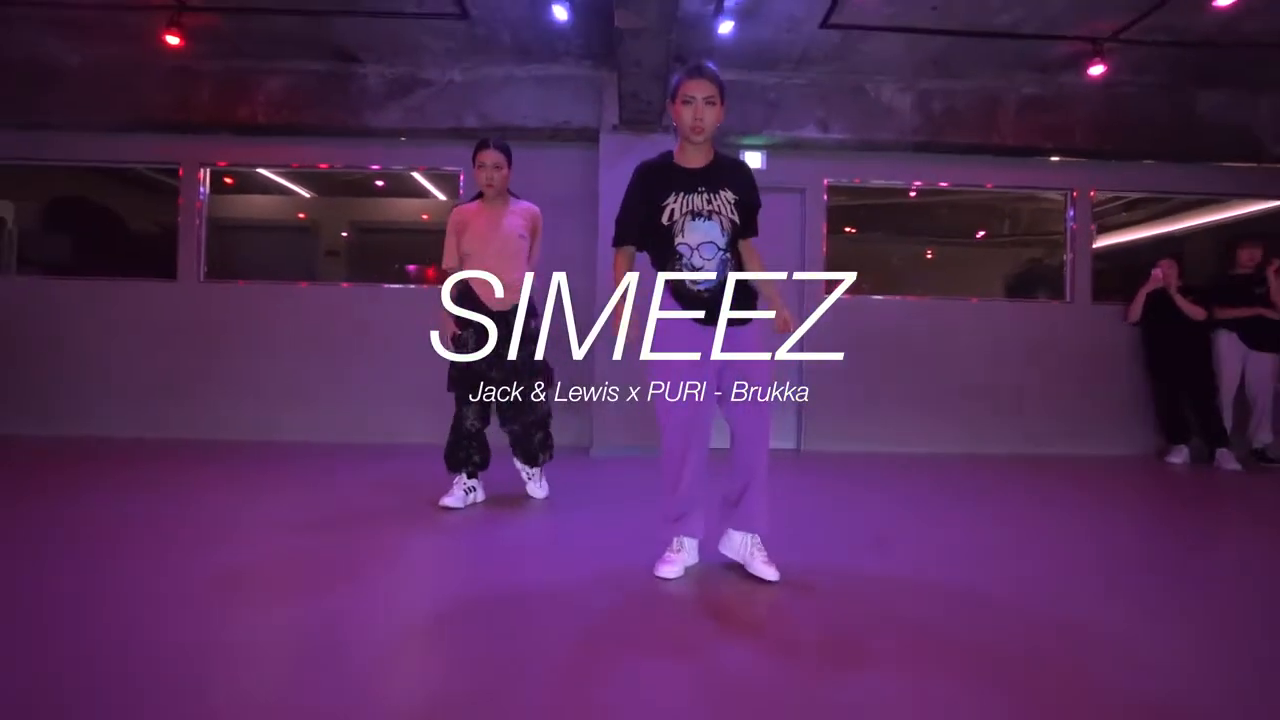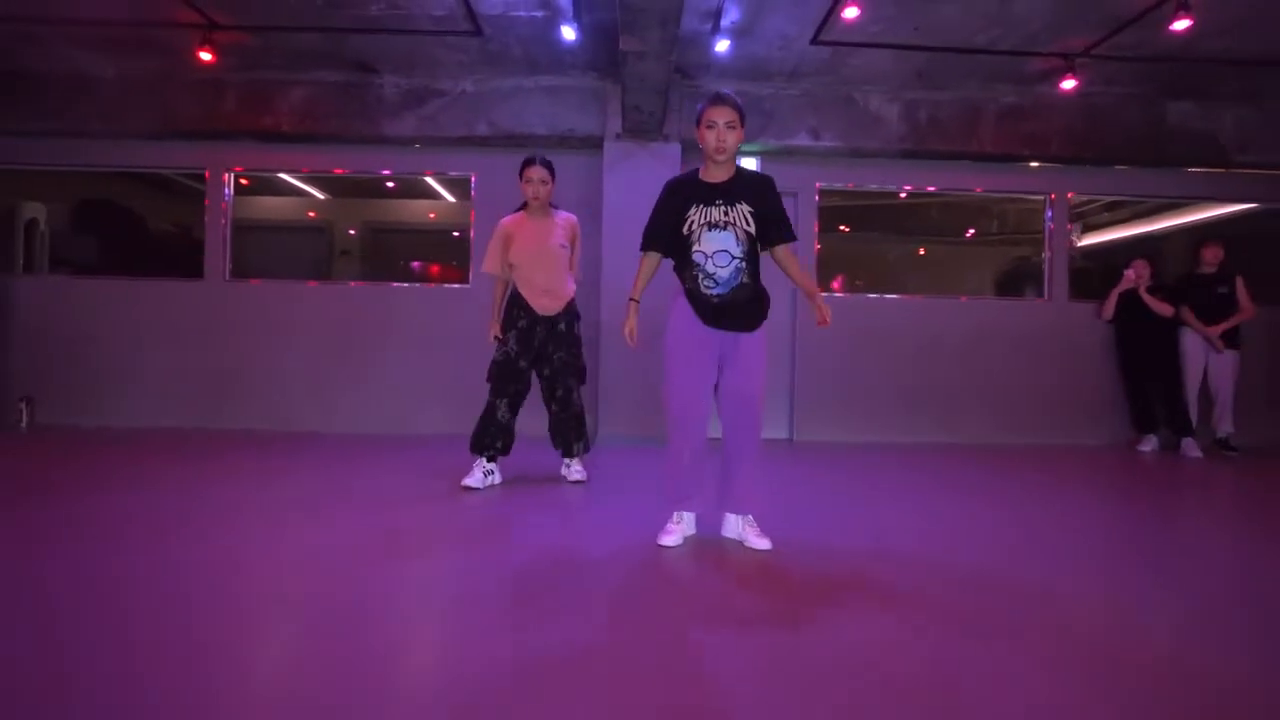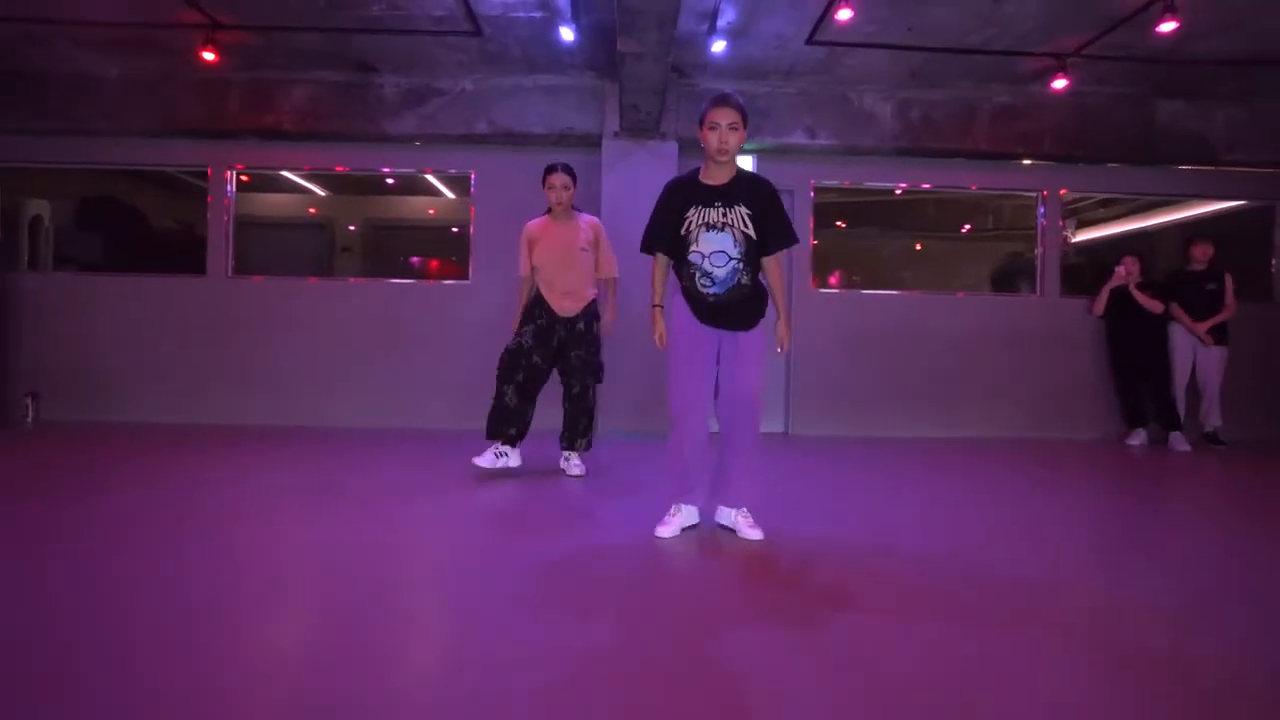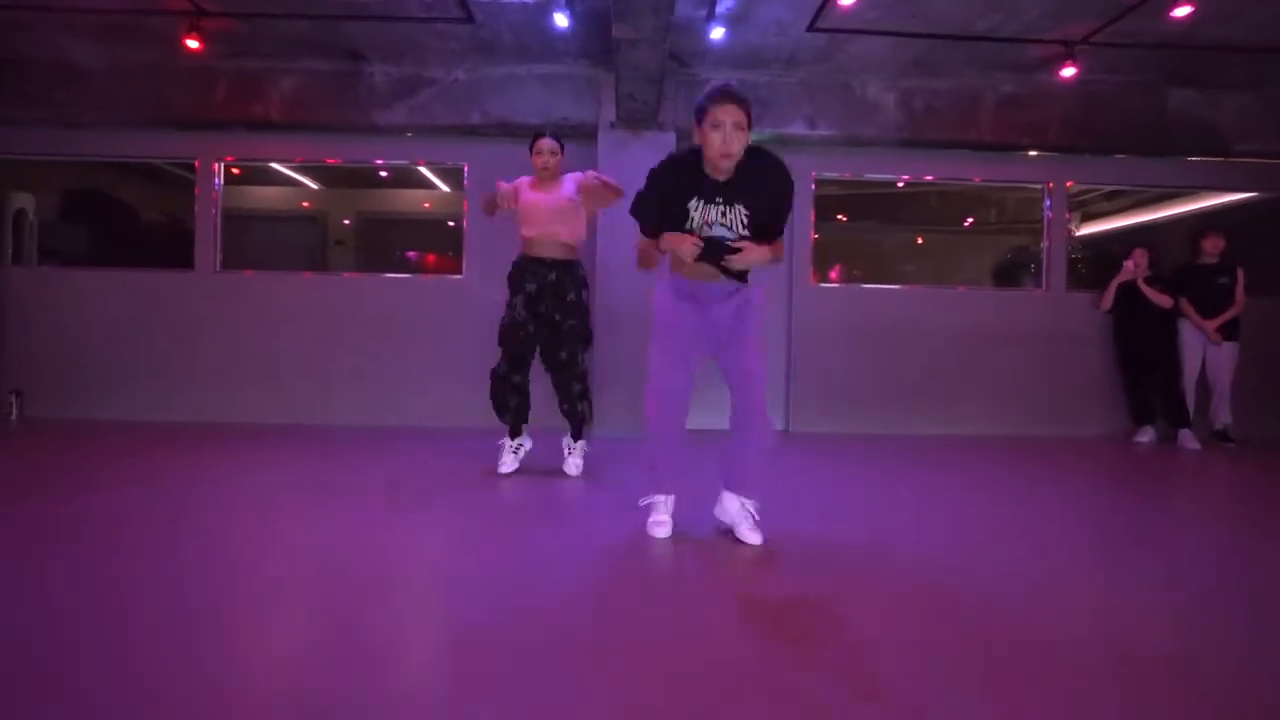
dt=0.5s
person 1, frame 1
left shoulder: (738, 175)
right shoulder: (650, 176)
left elbow: (745, 245)
right elbow: (625, 249)
left wrist: (776, 301)
right wrist: (620, 305)
left hip: (739, 316)
right hip: (678, 318)
left knee: (753, 424)
right knee: (683, 429)
left ankle: (744, 534)
right ankle: (683, 538)
person 1, frame 2
left shoulder: (760, 188)
right shoulder: (678, 190)
left elbow: (780, 249)
right elbow: (652, 252)
left wrist: (814, 295)
right wrist: (632, 303)
left hip: (747, 319)
right hip: (691, 318)
left knee: (744, 419)
right knee: (686, 416)
left ankle: (740, 515)
right ankle: (683, 511)
person 1, frame 3
left shoulder: (761, 192)
right shoulder: (677, 190)
left elbow: (772, 258)
right elbow: (659, 254)
left wrist: (782, 315)
right wrist: (658, 309)
left hip: (746, 320)
right hip: (690, 316)
left knee: (740, 416)
right knee: (687, 415)
left ankle: (733, 506)
right ankle: (685, 505)
person 1, frame 4
left shoulder: (769, 172)
right shoulder: (671, 173)
left elbow: (776, 247)
right elbow: (644, 256)
left wrist: (763, 252)
right wrist: (666, 246)
left hip: (739, 295)
right hip: (682, 293)
left knee: (753, 399)
right knee: (665, 397)
left ankle: (735, 499)
right ankle: (663, 497)
person 2, frame 1
left shoulder: (529, 214)
right shoulder: (461, 216)
left elbow: (531, 265)
right elbow: (454, 271)
left wrist: (524, 303)
right wrist: (448, 315)
left hip: (518, 313)
right hip: (474, 312)
left knee: (530, 393)
right knee: (470, 398)
left ankle: (530, 464)
right ankle: (467, 478)
person 2, frame 2
left shoulder: (570, 223)
right shoulder: (508, 226)
left elbow: (573, 272)
right elbow: (501, 276)
left wrist: (566, 306)
right wrist: (496, 319)
left hip: (562, 316)
right hip: (522, 314)
left knee: (566, 389)
right knee: (506, 388)
left ankle: (572, 458)
person 2, frame 3
left shoulder: (592, 227)
right shoulder: (532, 230)
left elbow: (607, 273)
right elbow: (526, 277)
left wrist: (608, 310)
right wrist: (519, 318)
left hip: (582, 316)
right hip: (543, 313)
left knee: (581, 389)
right knee: (517, 375)
person 2, frame 4
left shoulder: (578, 183)
right shoulder: (520, 186)
left elbow: (617, 193)
right elbow: (489, 209)
left wrist: (598, 183)
right wrist: (496, 196)
left hip: (567, 276)
right hip: (529, 274)
left knee: (570, 360)
right knee: (515, 355)
left ankle: (575, 440)
right ankle: (515, 437)
person 3, frame 1
right shoulder: (1224, 282)
right elbow: (1218, 313)
right wrist: (1258, 311)
right hip: (1230, 338)
right knee: (1226, 391)
left ankle: (1259, 445)
person 3, frame 2
left shoulder: (1233, 279)
right shoulder: (1188, 280)
left elbow: (1248, 311)
right elbow: (1183, 311)
left wrist: (1220, 328)
right wrist: (1206, 331)
left hip: (1226, 338)
right hip: (1193, 336)
left knee: (1224, 388)
right knee: (1190, 385)
left ankle: (1223, 435)
person 3, frame 3
left shoulder: (1222, 276)
right shoulder: (1177, 277)
left elbow: (1230, 308)
right elbow: (1172, 307)
left wrist: (1206, 324)
right wrist: (1194, 327)
left hip: (1214, 333)
right hip: (1181, 331)
left knee: (1211, 382)
right knee: (1178, 380)
left ankle: (1210, 428)
person 3, frame 4
left shoulder: (1234, 269)
right shoulder: (1188, 270)
left elbow: (1240, 303)
right elbow: (1182, 302)
left wrist: (1215, 322)
right wrist: (1203, 324)
left hip: (1224, 329)
right hip: (1191, 327)
left knee: (1222, 379)
right knee: (1188, 376)
left ankle: (1221, 426)
person 4, frame 1
left shoulder: (1190, 293)
right shoulder: (1150, 297)
left elbow: (1200, 315)
right elbow: (1132, 318)
left wrist: (1174, 294)
right wrist: (1145, 290)
left hip: (1192, 357)
right hip: (1161, 360)
left knee: (1203, 400)
right knee: (1167, 402)
left ankle: (1221, 449)
right ankle: (1179, 445)
person 4, frame 2
left shoulder: (1161, 292)
right shoulder: (1123, 296)
left elbow: (1168, 312)
right elbow: (1106, 315)
left wrist: (1143, 294)
right wrist: (1117, 290)
left hip: (1161, 353)
right hip: (1131, 354)
left knee: (1170, 393)
right knee: (1137, 395)
left ankle: (1186, 438)
right ankle: (1149, 435)
person 4, frame 3
left shoulder: (1151, 288)
right shoulder: (1114, 292)
left elbow: (1158, 309)
right elbow: (1097, 311)
left wrist: (1133, 290)
right wrist: (1108, 286)
left hip: (1150, 348)
right hip: (1122, 350)
left knee: (1159, 389)
right knee: (1127, 390)
left ankle: (1174, 433)
right ankle: (1138, 429)
person 4, frame 4
left shoulder: (1160, 282)
right shoulder: (1122, 286)
left elbow: (1167, 303)
right elbow: (1104, 306)
left wrist: (1141, 284)
right wrist: (1116, 281)
left hip: (1159, 343)
right hip: (1130, 345)
left knee: (1168, 385)
right knee: (1135, 386)
left ankle: (1184, 430)
right ankle: (1146, 427)
